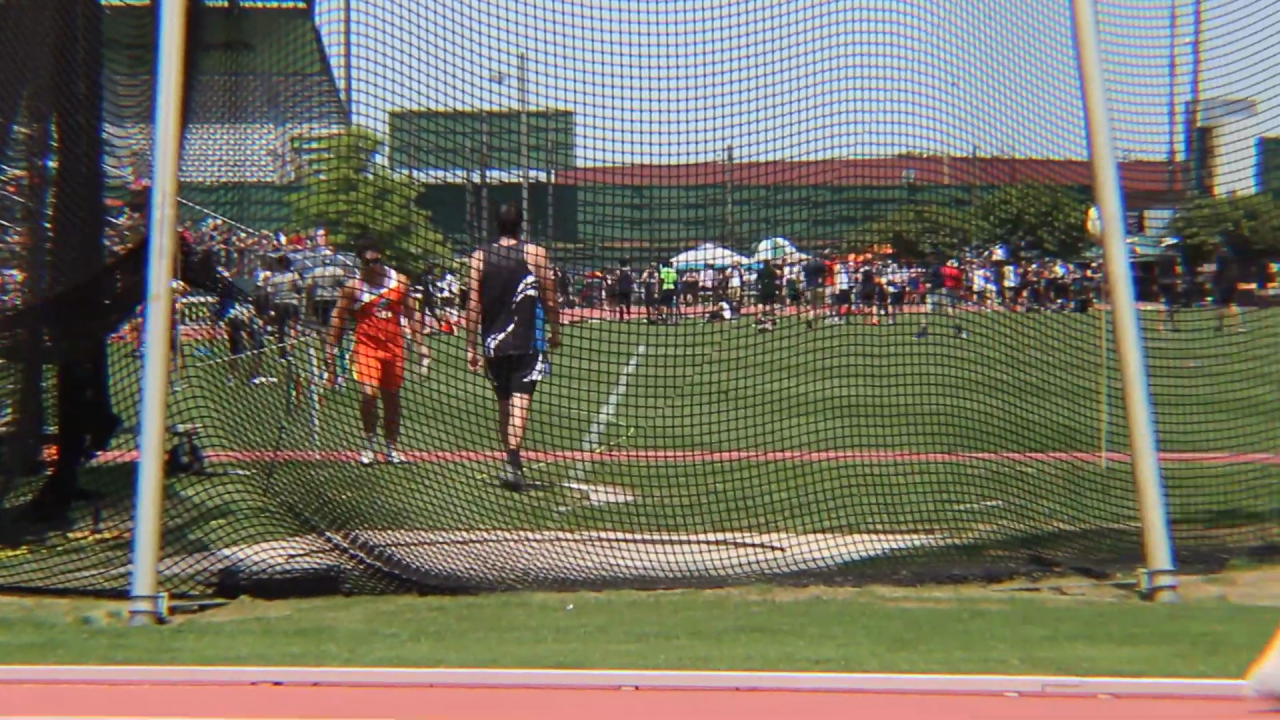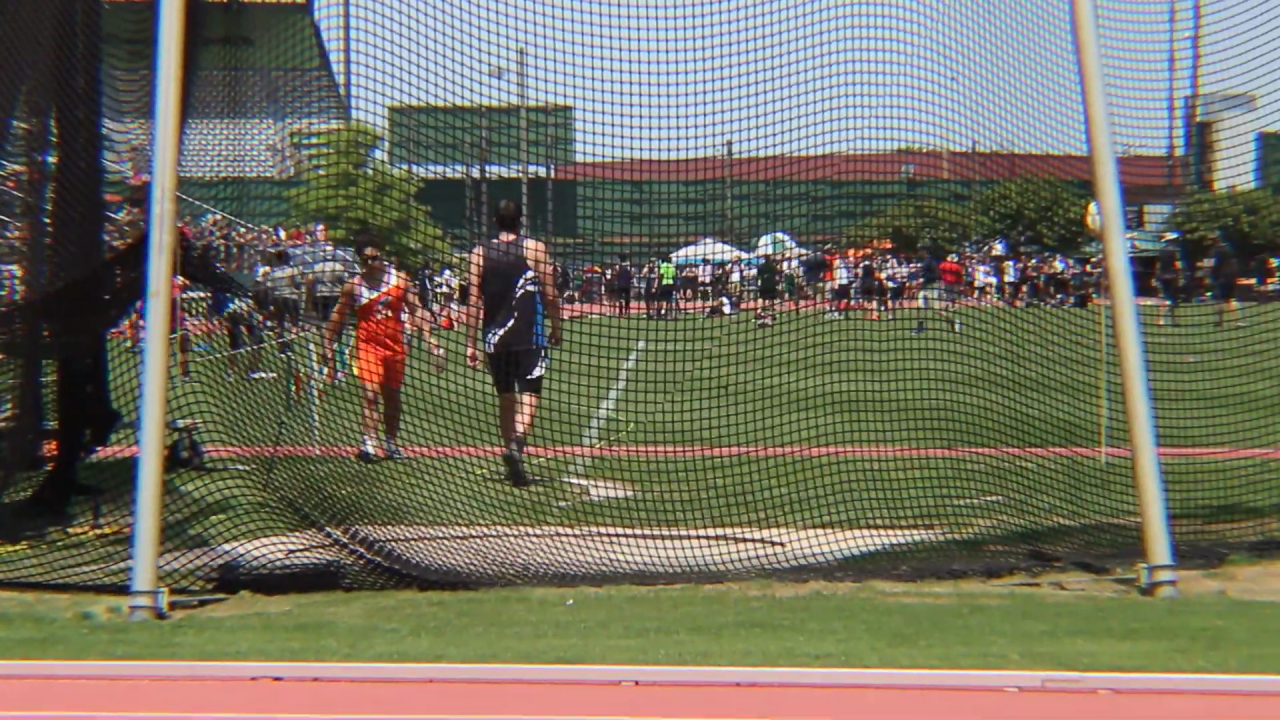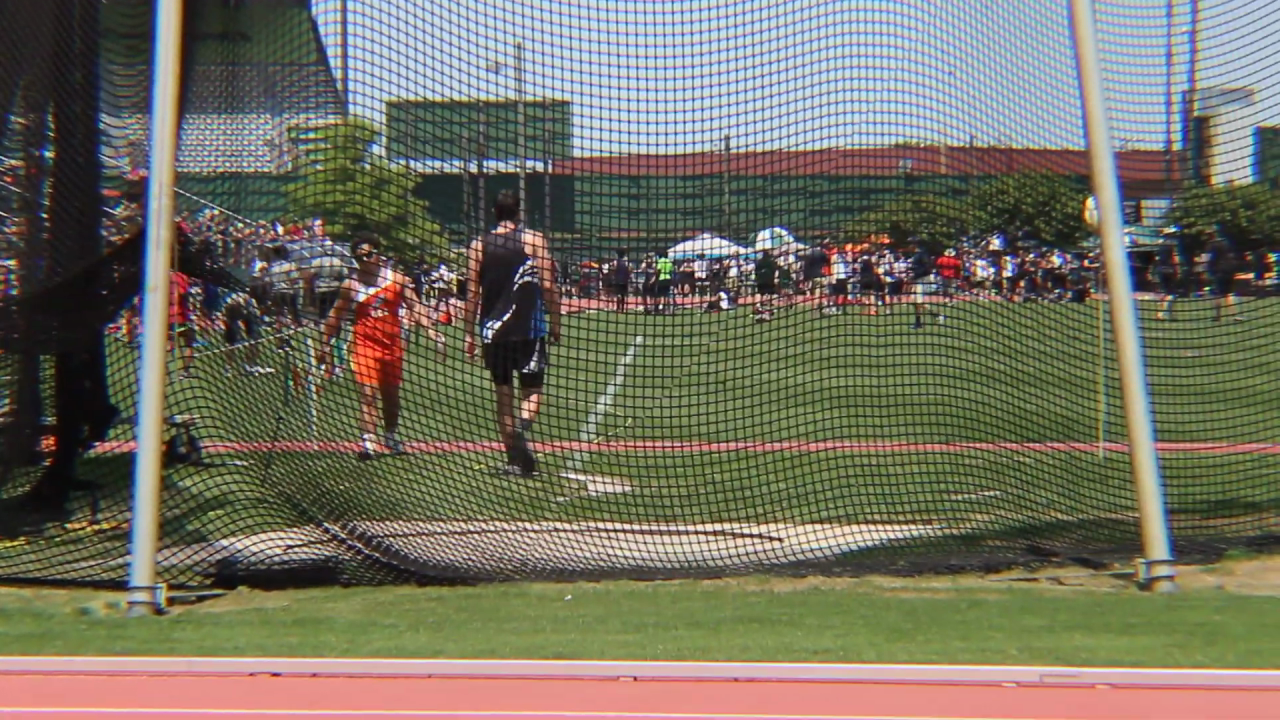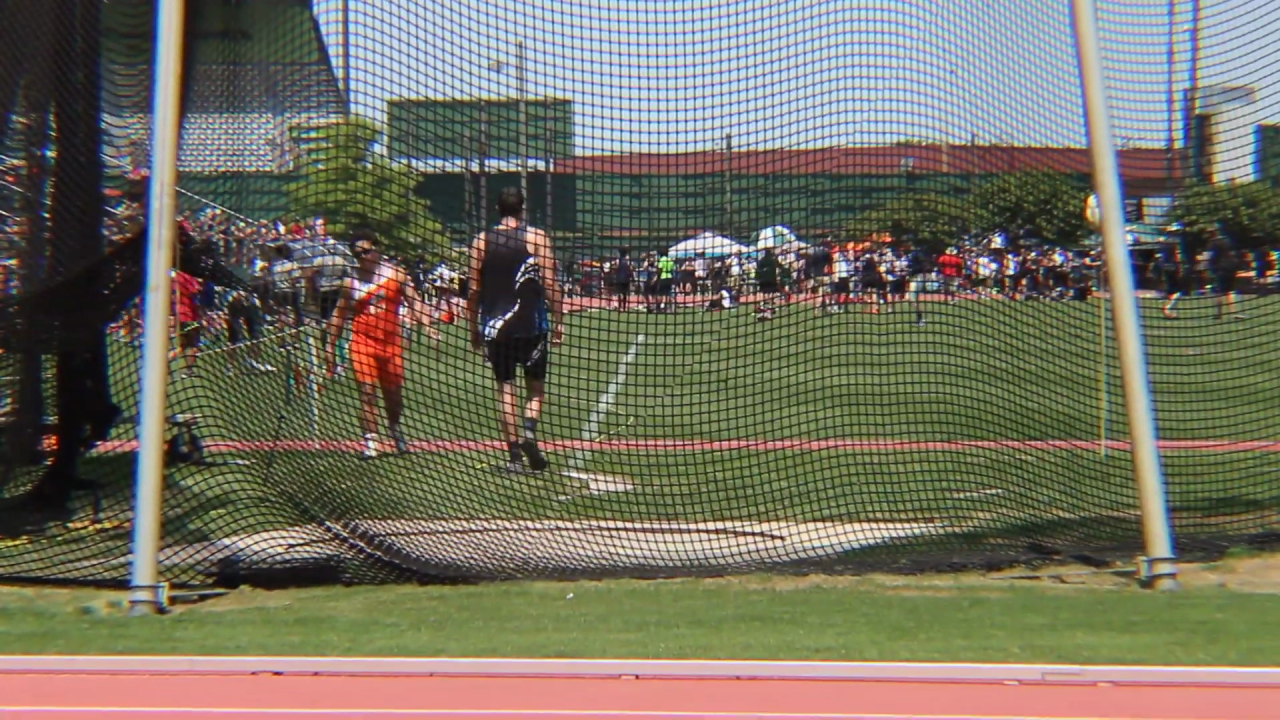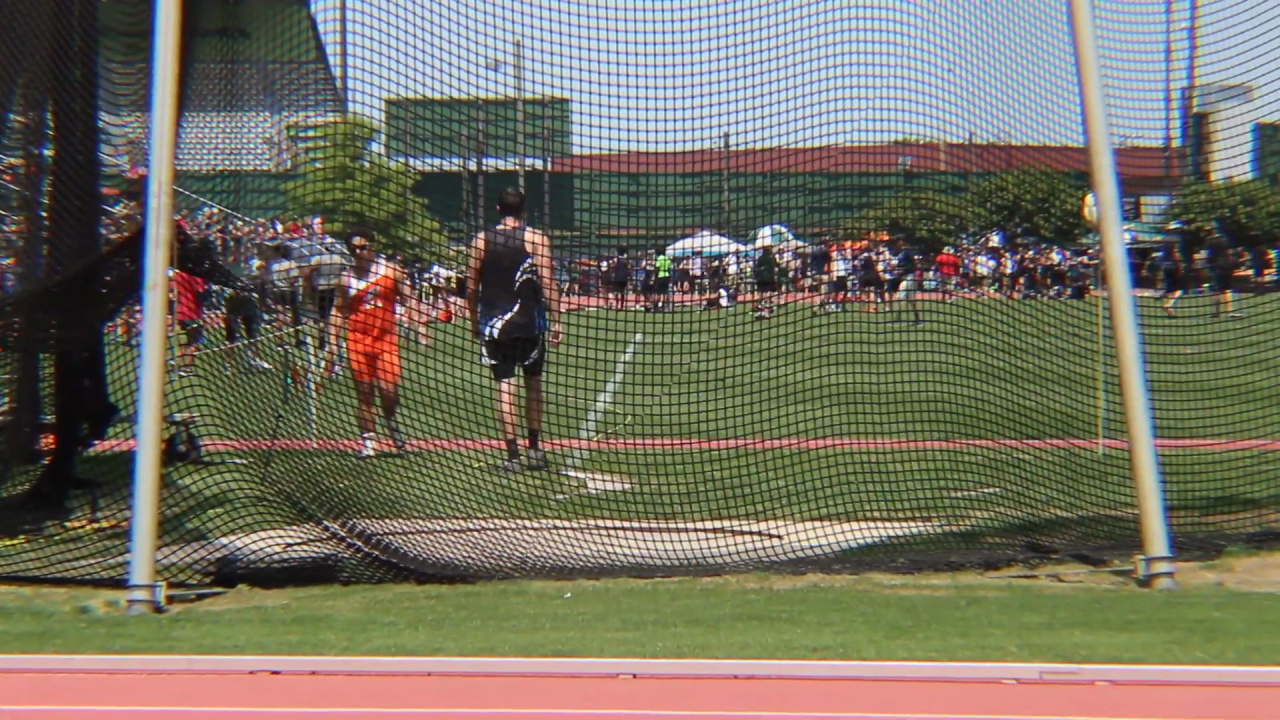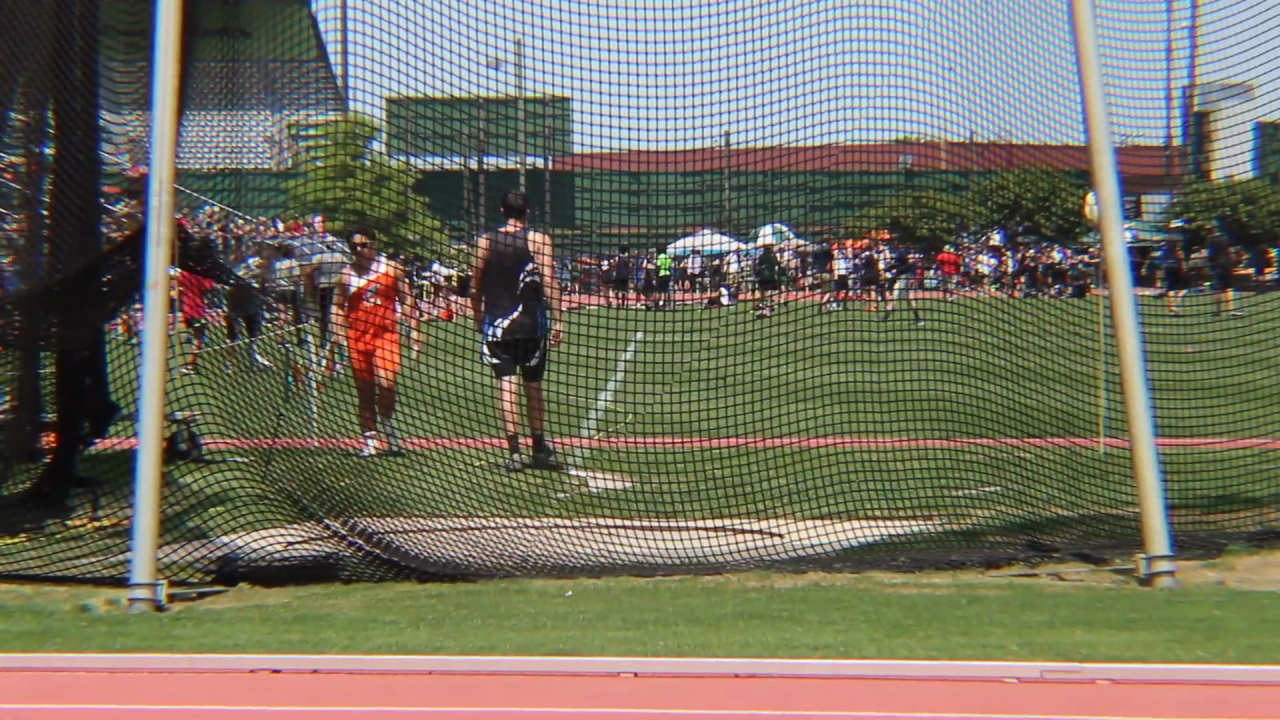
dt=0.1s
person 1, frame 1
left shoulder: (480, 257)
right shoulder: (535, 253)
left elbow: (474, 306)
right elbow: (550, 299)
left wrist: (471, 348)
right wrist: (555, 332)
left hip: (495, 343)
right hip: (529, 342)
left knee: (504, 403)
right knee: (521, 400)
left ankle: (512, 461)
right ankle: (512, 463)
person 1, frame 2
left shoulder: (480, 252)
right shoulder: (535, 248)
left elbow: (474, 302)
right elbow: (550, 295)
left wrist: (471, 343)
right wrist: (556, 327)
left hip: (495, 338)
right hip: (529, 337)
left knee: (505, 398)
right knee: (528, 396)
right ankle: (515, 445)
person 1, frame 3
left shoulder: (479, 244)
right shoulder: (534, 239)
left elbow: (473, 293)
right elbow: (548, 286)
left wrist: (469, 334)
right wrist: (556, 321)
left hip: (493, 330)
right hip: (528, 328)
left knee: (503, 391)
right knee: (532, 389)
left ankle: (513, 459)
right ankle: (522, 427)
person 1, frame 4
left shoulder: (482, 241)
right shoulder: (537, 237)
left elbow: (474, 289)
right elbow: (550, 284)
left wrist: (473, 328)
right wrist: (558, 320)
left hip: (495, 327)
right hip: (531, 325)
left knee: (506, 388)
right knee: (535, 383)
left ankle: (514, 457)
right ankle: (529, 430)
person 1, frame 5
left shoulder: (481, 241)
right shoulder: (535, 238)
left elbow: (472, 288)
right elbow: (547, 283)
left wrist: (475, 323)
right wrist: (556, 321)
left hip: (494, 326)
right hip: (530, 325)
left knee: (505, 387)
right knee: (533, 384)
left ankle: (512, 454)
right ankle: (534, 447)
person 1, frame 6
left shoulder: (485, 242)
right shoulder: (539, 240)
left elbow: (475, 289)
right elbow: (549, 283)
left wrist: (479, 320)
right wrist: (557, 321)
left hip: (497, 326)
right hip: (532, 325)
left knee: (506, 386)
right knee: (533, 386)
left ankle: (514, 452)
right ankle: (538, 447)
person 2, frame 1
left shoulder: (399, 281)
right shoulder: (353, 287)
left elbow: (411, 313)
right elbow: (339, 318)
right wrist: (332, 348)
left hip: (394, 348)
right hip: (366, 348)
left knee: (392, 399)
right knee: (369, 396)
left ankle: (391, 448)
right ankle: (368, 448)
person 2, frame 2
left shoulder: (400, 280)
right shoulder: (353, 285)
left elbow: (415, 310)
right elbow: (338, 315)
left wrist: (428, 338)
right wrist: (328, 344)
left hip: (395, 346)
right hip: (368, 346)
left knee: (392, 396)
right knee: (370, 395)
left ankle: (391, 442)
right ankle: (370, 445)
person 2, frame 3
left shoulder: (397, 278)
right shoulder: (350, 284)
left elbow: (414, 306)
right elbow: (336, 315)
left wrist: (431, 331)
right wrist: (325, 343)
left hip: (392, 345)
right hip: (364, 346)
left knee: (391, 395)
right knee: (367, 395)
left ankle: (390, 435)
right ankle: (369, 444)
person 2, frame 4
left shoulder: (396, 275)
right shoulder: (350, 282)
left elbow: (415, 303)
right elbow: (339, 315)
right wrist: (330, 345)
left hip: (392, 343)
right hip: (362, 343)
left knee: (393, 394)
right knee: (367, 393)
left ankle: (394, 428)
right ankle: (371, 443)
person 2, frame 5
left shoulder: (392, 271)
right shoulder: (346, 278)
left elbow: (409, 301)
right elbow: (338, 310)
right wrist: (332, 341)
left hip: (386, 338)
right hip: (357, 340)
left knee: (389, 390)
right knee: (364, 393)
left ankle: (390, 421)
right ankle: (368, 441)
person 2, frame 6
left shoulder: (392, 269)
right shoulder: (345, 275)
left elbow: (407, 300)
right elbow: (338, 307)
right wrist: (337, 331)
left hip: (386, 336)
right hip: (357, 338)
left knee: (386, 384)
right knee: (365, 391)
left ankle: (386, 423)
right ankle: (370, 440)
